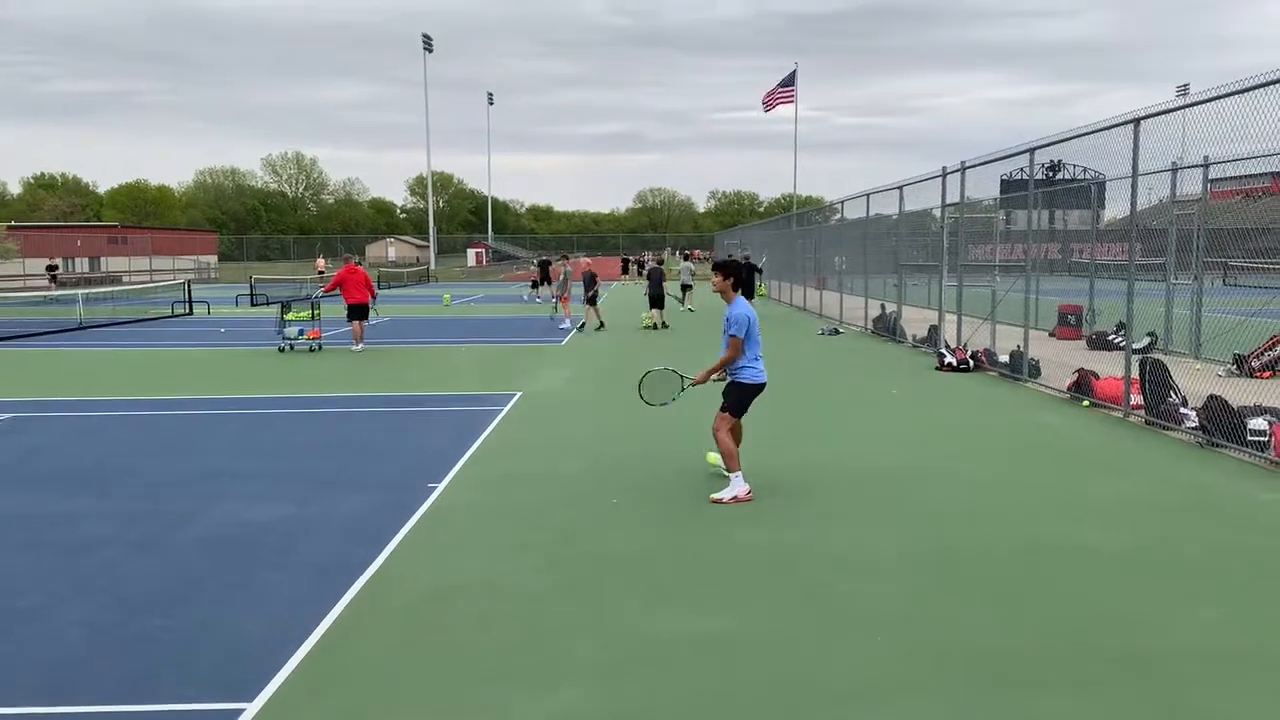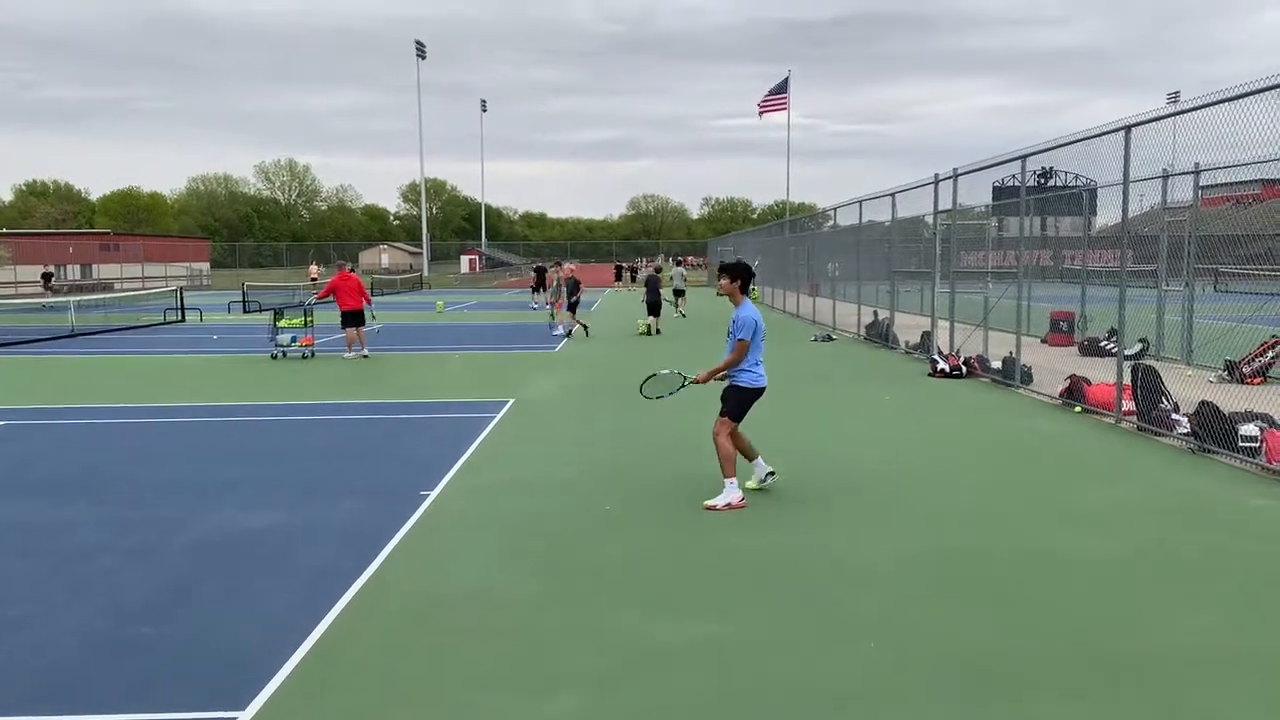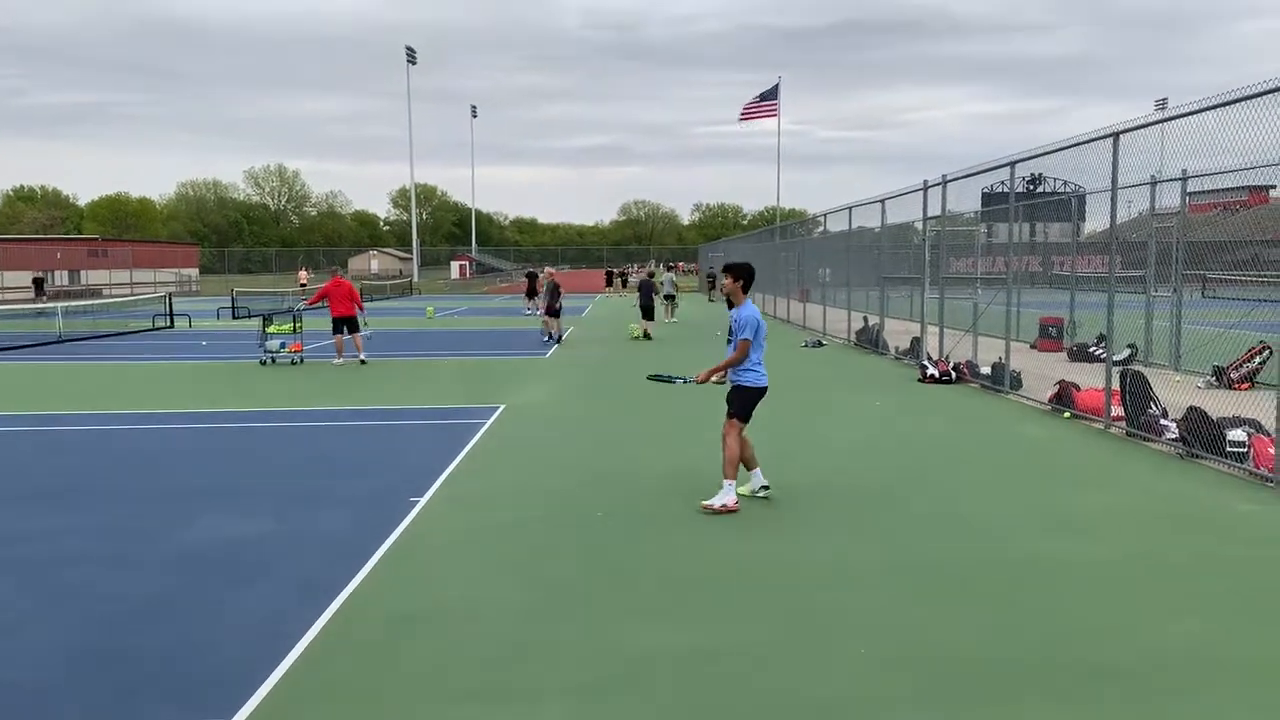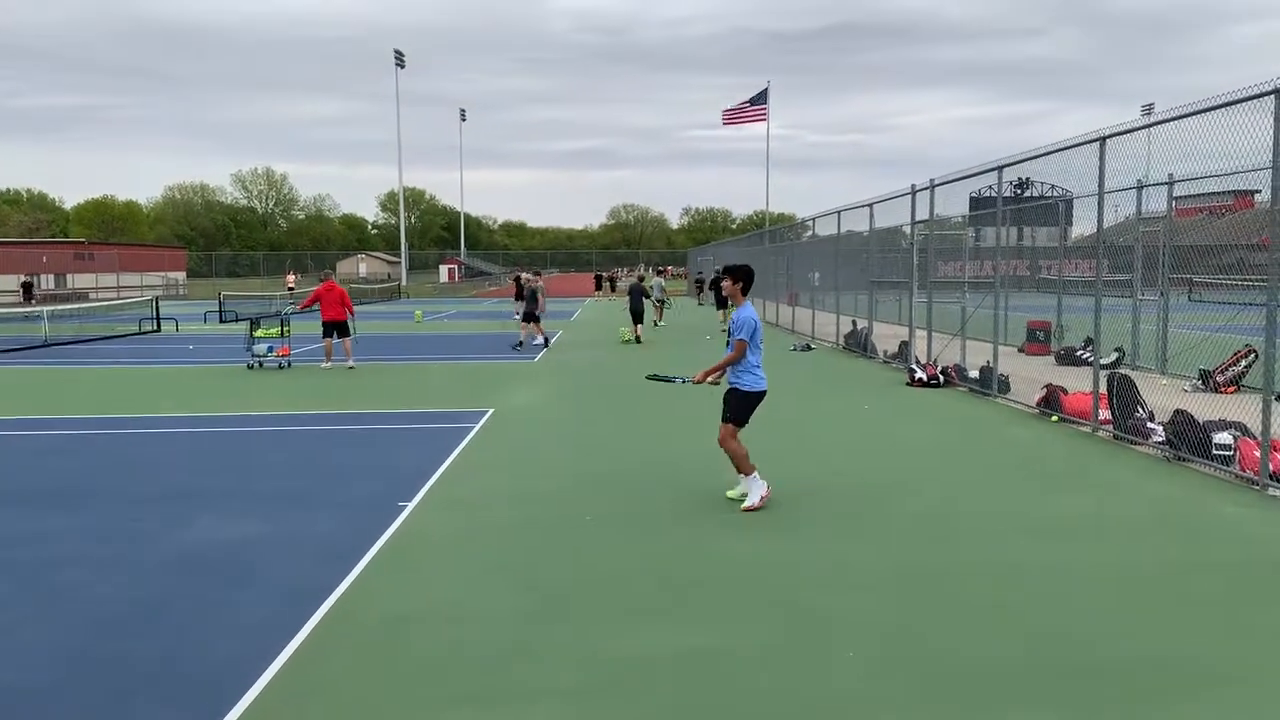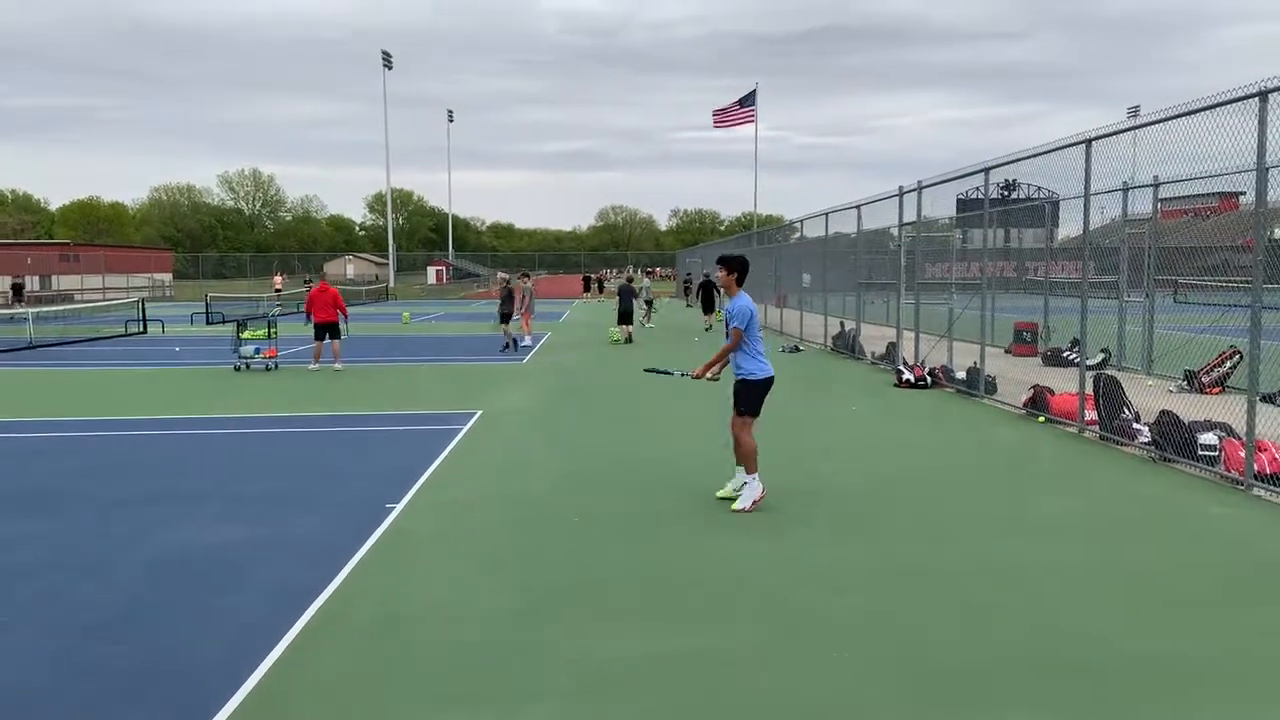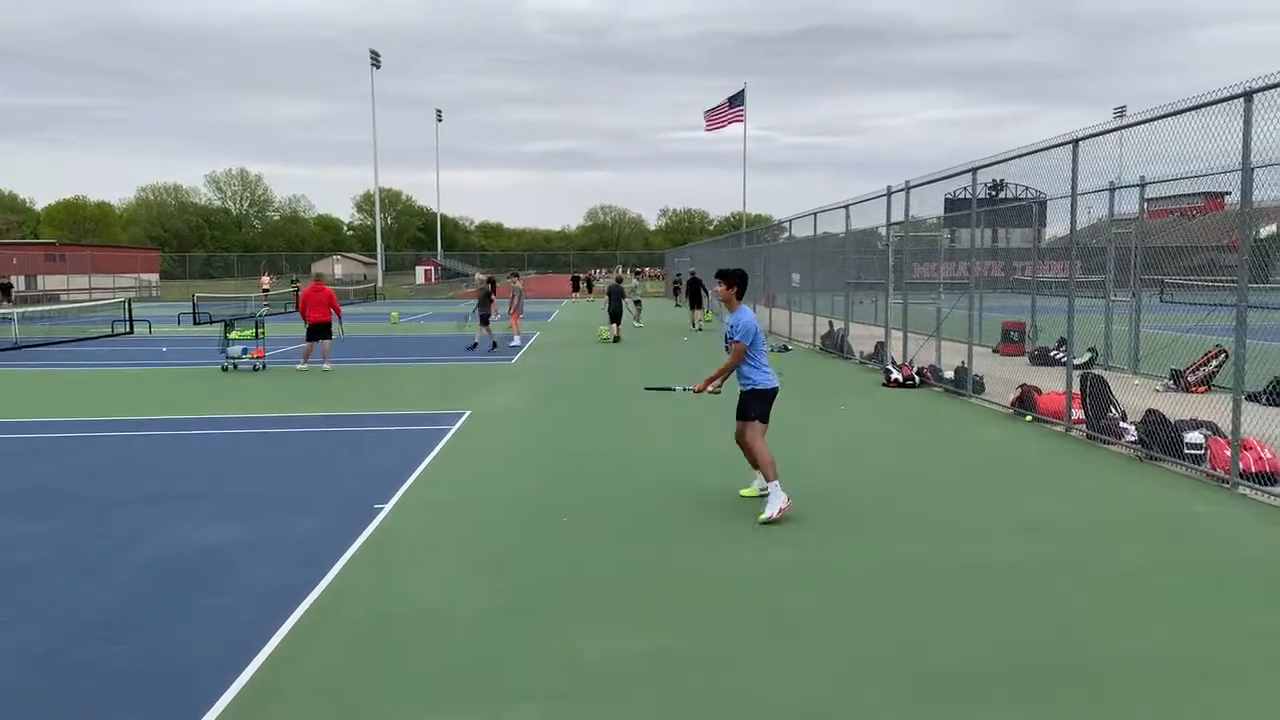
dt=0.2s
person 1, frame 1
left shoulder: (739, 312)
right shoulder: (733, 307)
left elbow: (733, 353)
left wrist: (707, 373)
right wrist: (723, 371)
left hip: (747, 378)
right hip: (743, 376)
left knee: (720, 427)
right knee: (731, 420)
left ankle: (739, 486)
right ankle: (728, 460)
person 1, frame 2
left shoulder: (746, 316)
right shoulder: (739, 311)
left elbow: (738, 355)
left wrist: (710, 374)
right wrist: (723, 372)
left hip: (746, 383)
right hip: (742, 381)
left knee: (720, 432)
right knee: (730, 430)
left ankle: (732, 493)
right ankle: (762, 470)
person 1, frame 3
left shoulder: (748, 315)
right shoulder: (737, 311)
left elbow: (740, 355)
left wrist: (710, 372)
right wrist: (723, 372)
left hip: (749, 383)
right hip: (743, 382)
left knee: (730, 434)
right knee: (735, 433)
left ankle: (728, 493)
right ankle: (758, 483)
person 1, frame 4
left shoulder: (746, 316)
right shoulder: (738, 313)
left elbow: (737, 355)
left wrist: (707, 373)
right wrist: (720, 373)
left hip: (748, 387)
right hip: (740, 385)
left knee: (726, 437)
right knee: (730, 436)
left ankle: (758, 486)
right ankle: (747, 485)
person 1, frame 5
left shoulder: (742, 306)
right shoulder: (732, 304)
left elbow: (732, 344)
left wrist: (706, 366)
right wrist: (718, 367)
left hip: (756, 376)
right hip: (746, 375)
left knee: (743, 430)
right knee: (736, 428)
left ankle: (753, 487)
right ankle: (740, 481)
person 1, frame 6
left shoulder: (746, 322)
right shoulder: (730, 318)
left elbow: (734, 359)
left wrist: (707, 381)
right wrist: (718, 383)
left hip: (762, 386)
right hip: (748, 386)
left knee: (754, 439)
right knee: (740, 436)
left ankle: (778, 496)
right ankle: (763, 481)
